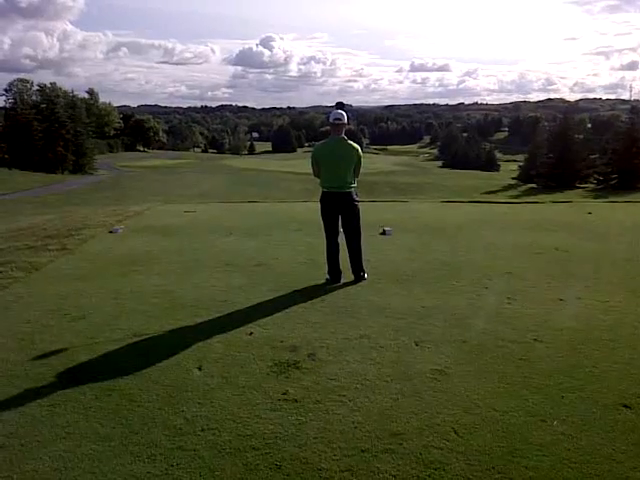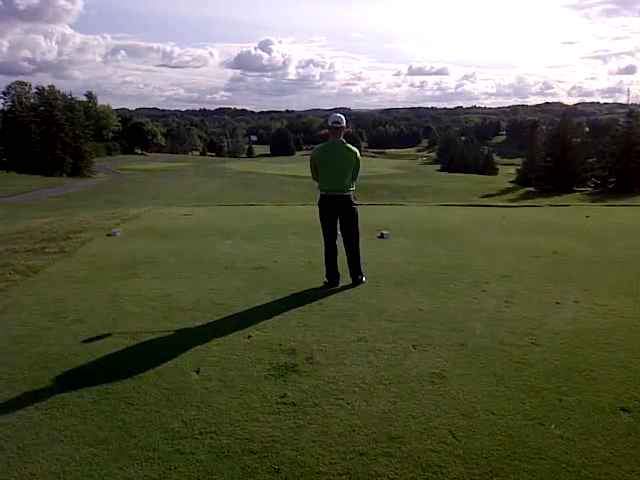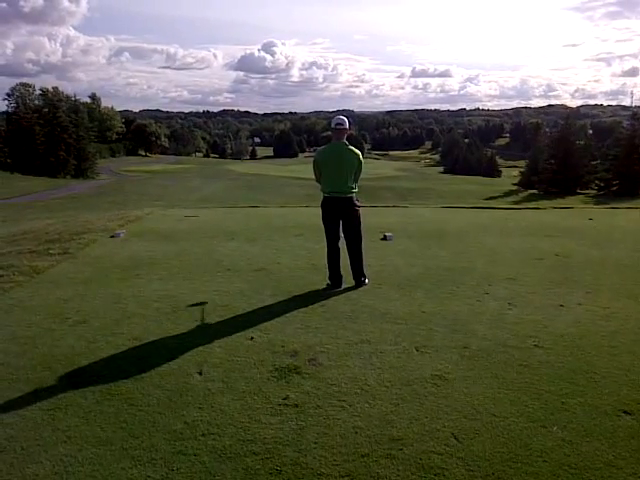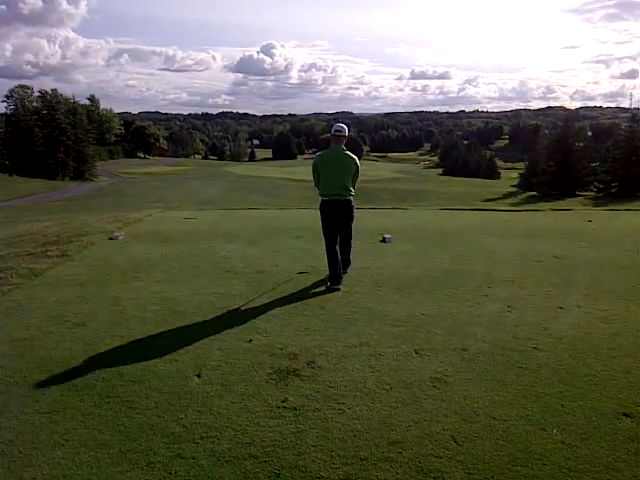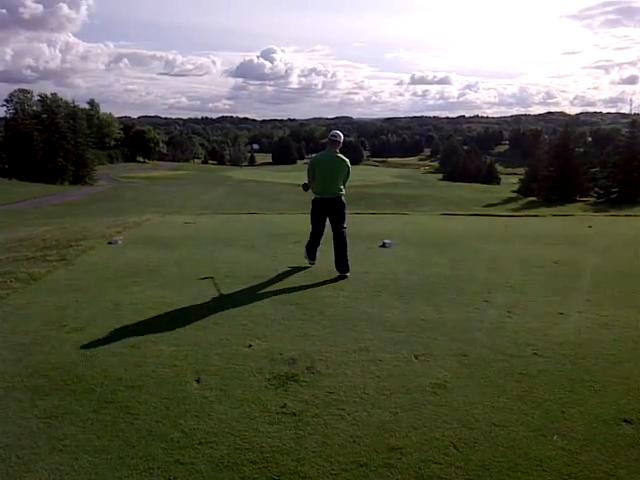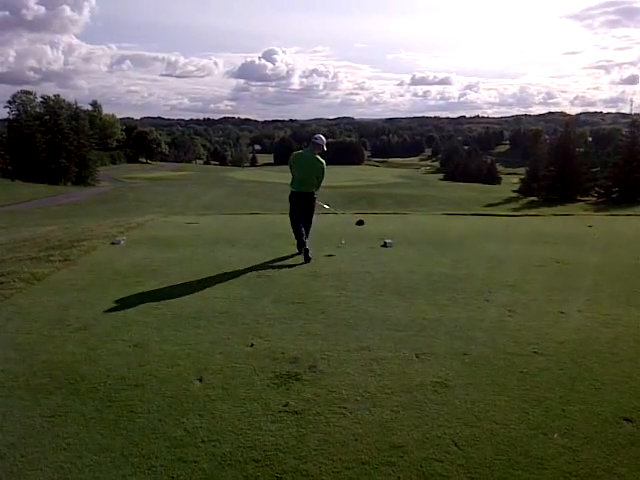
dt=0.7s
person 1, frame 1
left shoulder: (319, 148)
right shoulder: (355, 149)
left elbow: (316, 174)
right elbow: (356, 174)
left hip: (328, 197)
right hip: (348, 196)
left knee: (331, 237)
right knee: (353, 237)
left ankle: (334, 275)
right ankle: (358, 273)
person 1, frame 2
left shoulder: (317, 152)
right shoulder: (353, 152)
left elbow: (315, 177)
right elbow: (354, 177)
left hip: (326, 200)
right hip: (347, 199)
left knee: (330, 241)
right knee: (351, 240)
left ankle: (332, 278)
right ankle: (356, 277)
person 1, frame 3
left shoulder: (320, 153)
right shoulder: (356, 154)
left elbow: (318, 178)
right elbow: (356, 179)
left hip: (329, 202)
right hip: (349, 201)
left knee: (332, 243)
right knee: (354, 242)
left ankle: (335, 280)
right ankle: (359, 278)
person 1, frame 4
left shoulder: (319, 158)
right shoulder: (353, 160)
left elbow: (317, 183)
right elbow: (353, 184)
left hip: (328, 204)
right hip: (346, 203)
left knee: (331, 242)
right knee: (346, 237)
left ankle: (336, 279)
right ankle: (344, 266)
person 1, frame 5
left shoulder: (315, 159)
right shoulder: (345, 162)
left elbow: (310, 182)
right elbow: (343, 183)
left hip: (320, 201)
right hip: (337, 201)
left knee: (316, 231)
right knee: (340, 235)
left ankle: (311, 256)
right ankle: (343, 268)
person 1, frame 6
left shoulder: (295, 156)
right shoulder: (320, 162)
left elbow: (292, 173)
right elbow: (319, 183)
left hip: (295, 194)
right hip: (309, 195)
left knee: (297, 224)
right knee: (306, 223)
left ankle: (304, 247)
right ankle: (303, 247)
